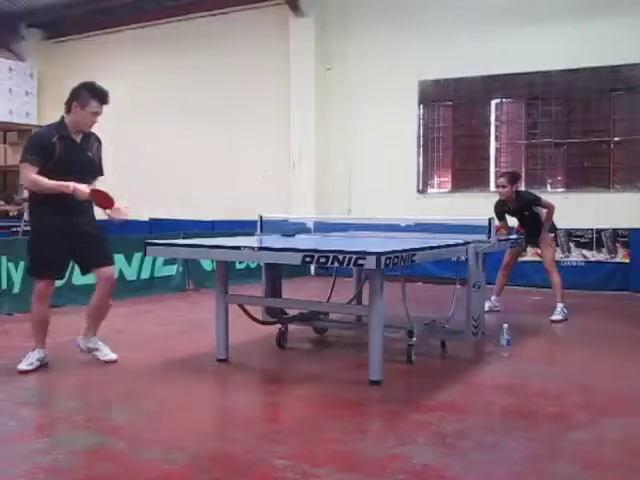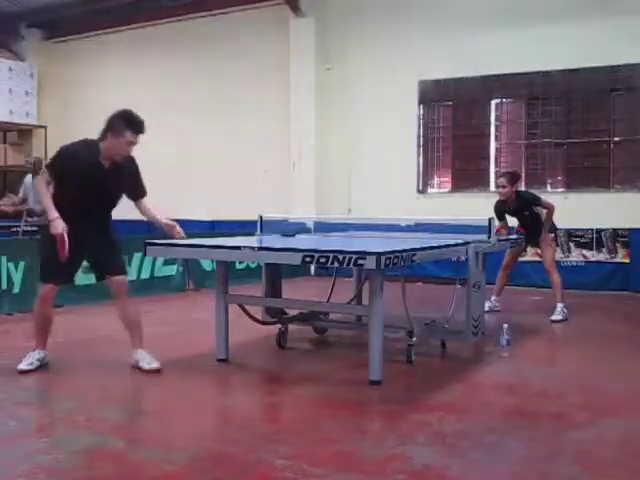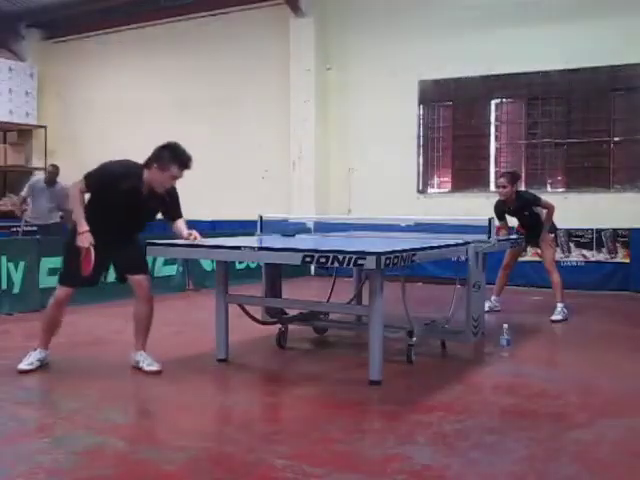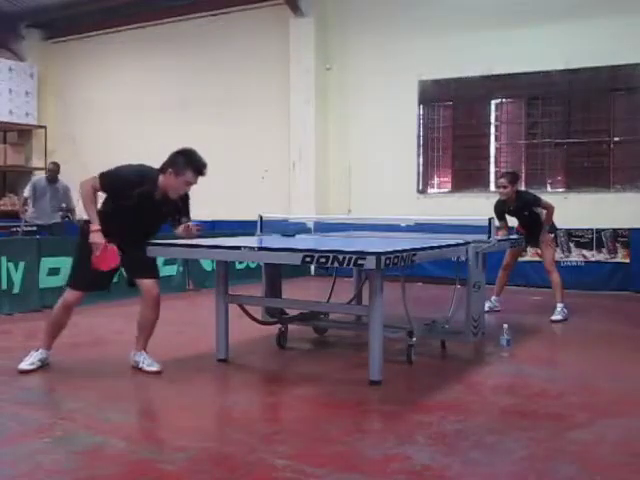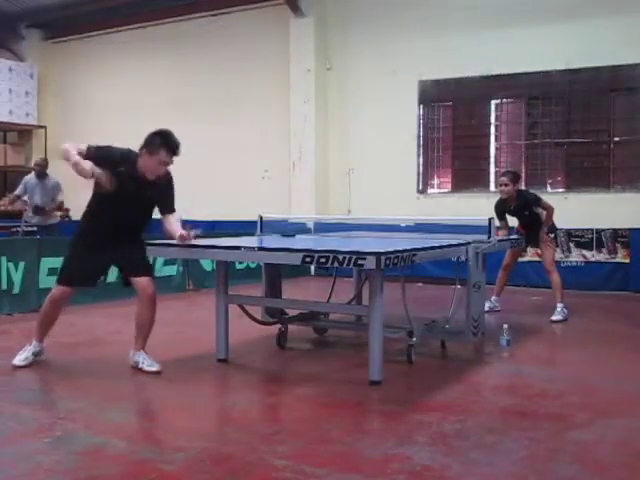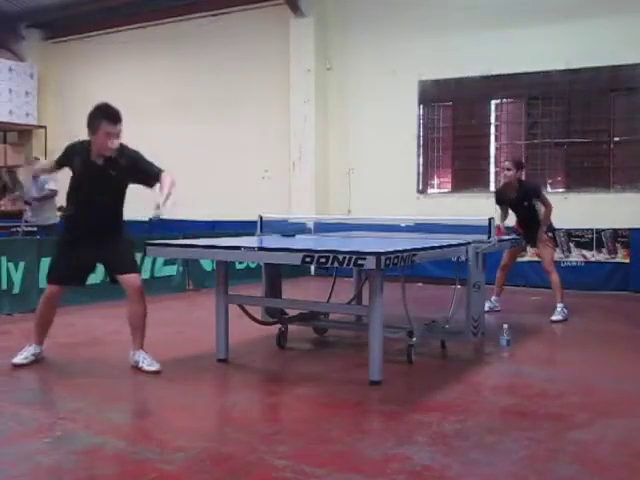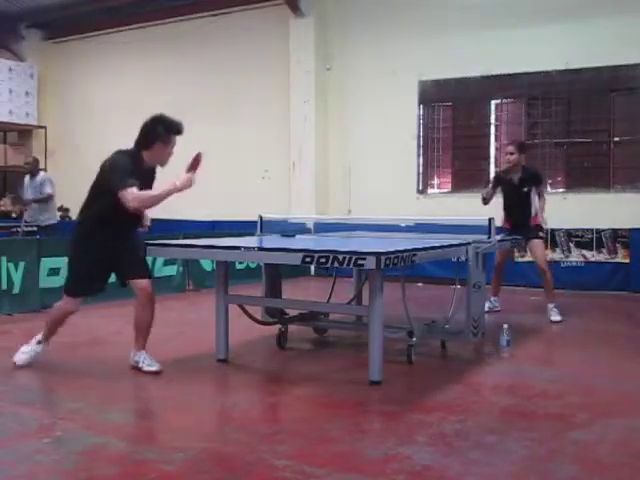
dt=0.4s
person 1, frame 1
left shoulder: (94, 142)
right shoulder: (43, 137)
right elbow: (27, 179)
right wrist: (69, 187)
left hip: (83, 221)
right hip: (49, 224)
left knee: (108, 276)
right knee: (43, 288)
left ankle: (89, 338)
right ankle: (39, 351)
person 1, frame 2
left shoulder: (127, 166)
right shoulder: (73, 154)
left elbow: (140, 201)
right elbow: (41, 182)
left wrist: (161, 221)
right wrist: (54, 218)
left hip: (100, 232)
right hip: (63, 231)
left knee: (121, 286)
right knee: (46, 292)
left ankle: (139, 352)
right ankle: (39, 351)
person 1, frame 3
left shoulder: (166, 193)
right shoulder: (116, 172)
left elbow: (175, 220)
right elbow: (75, 190)
left wrist: (185, 233)
right wrist: (83, 229)
left hip: (126, 241)
right hip: (90, 238)
left knee: (143, 288)
right knee: (62, 295)
left ankle: (139, 353)
right ankle: (41, 351)
person 1, frame 4
left shoulder: (179, 199)
right shoulder: (132, 176)
left elbow: (179, 227)
right elbow: (87, 186)
left wrist: (186, 230)
right wrist: (95, 228)
left hip: (136, 245)
right hip: (100, 240)
left knee: (152, 293)
right knee: (70, 299)
left ankle: (139, 353)
right ankle: (43, 351)
person 1, frame 5
left shoulder: (164, 180)
right shoulder: (115, 158)
left elbow: (168, 215)
right elbow: (68, 148)
left wrist: (178, 232)
right wrist: (78, 163)
left hip: (129, 242)
right hip: (91, 238)
left knee: (148, 292)
right knee: (59, 294)
left ankle: (139, 352)
right ankle: (36, 344)
person 1, frame 6
left shoulder: (128, 158)
right shoulder: (75, 151)
left elbow: (165, 178)
right elbow: (55, 166)
left wrist: (162, 199)
right wrist: (31, 171)
left hip: (112, 236)
right hip: (75, 236)
left knee: (135, 287)
right knee: (52, 292)
left ankle: (138, 352)
right ankle: (36, 346)
person 1, frame 7
left shoulder: (149, 167)
right shoulder: (120, 163)
right elbow: (132, 201)
left wrist: (140, 214)
right wrist: (176, 187)
left hip: (123, 237)
right hip: (91, 237)
left knee: (145, 291)
right knee: (71, 303)
left ankle: (139, 353)
right ankle: (41, 341)
person 2, frame 1
left shoulder: (526, 197)
right shoulder: (499, 206)
left elbow: (551, 207)
right elbow: (504, 229)
left wrist: (545, 232)
right wrist: (500, 232)
left hip: (543, 230)
right hip: (525, 230)
left knee: (550, 266)
right knee: (505, 265)
left ankle: (561, 307)
right ankle: (494, 301)
person 2, frame 2
left shoulder: (526, 197)
right shoulder: (499, 206)
left elbow: (551, 208)
right elbow: (504, 228)
left wrist: (544, 232)
right wrist: (501, 232)
left hip: (543, 230)
right hip: (524, 231)
left knee: (550, 267)
right knee: (506, 265)
left ankle: (561, 307)
right ankle: (494, 301)
person 2, frame 3
left shoulder: (526, 197)
right shoulder: (499, 206)
left elbow: (550, 207)
right elbow: (504, 229)
left wrist: (545, 232)
right wrist: (501, 233)
left hip: (543, 230)
right hip: (524, 230)
left knee: (550, 267)
right knee: (505, 265)
left ankle: (561, 307)
right ankle: (494, 301)
person 2, frame 4
left shoulder: (526, 197)
right shoulder: (499, 206)
left elbow: (550, 208)
right elbow: (504, 228)
left wrist: (544, 232)
right wrist: (501, 233)
left hip: (543, 229)
right hip: (524, 230)
left knee: (550, 267)
right knee: (506, 265)
left ankle: (561, 307)
right ankle: (494, 301)
person 2, frame 5
left shoulder: (527, 197)
right shoulder: (500, 205)
left elbow: (550, 209)
right elbow: (504, 228)
left wrist: (543, 231)
right wrist: (501, 233)
left hip: (543, 229)
right hip: (524, 230)
left knee: (549, 267)
right knee: (506, 265)
left ankle: (560, 308)
right ankle: (494, 301)
person 2, frame 6
left shoulder: (529, 188)
right shoulder: (500, 193)
left elbow: (548, 206)
left wrist: (542, 230)
right wrist: (501, 223)
left hip: (541, 228)
right hip: (521, 229)
left knee: (548, 267)
right knee: (504, 265)
left ankle: (561, 308)
right ankle: (494, 301)
person 2, frame 7
left shoulder: (532, 174)
right shoulder: (500, 176)
left elbow: (541, 196)
right elbow: (486, 201)
left wrist: (541, 214)
right wrist: (486, 195)
left hip: (531, 224)
right hip: (509, 225)
left knee: (542, 265)
right knee: (498, 264)
left ankle: (552, 306)
right ankle: (493, 301)
